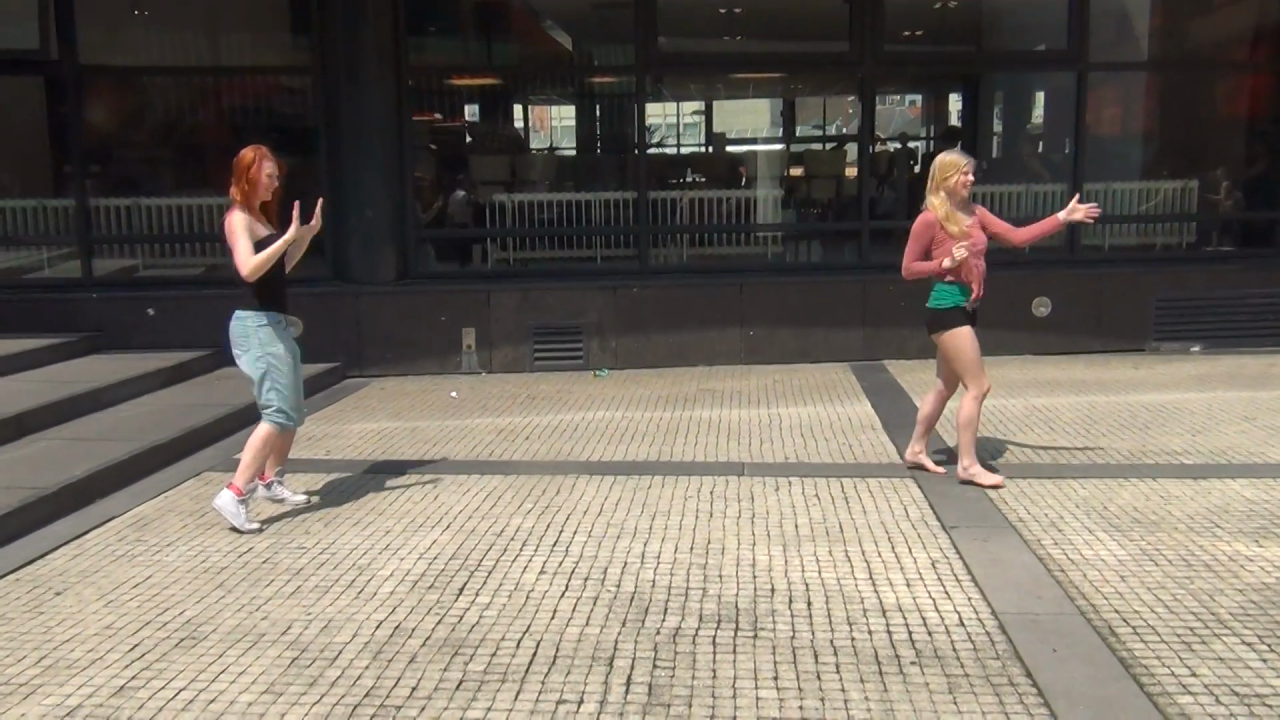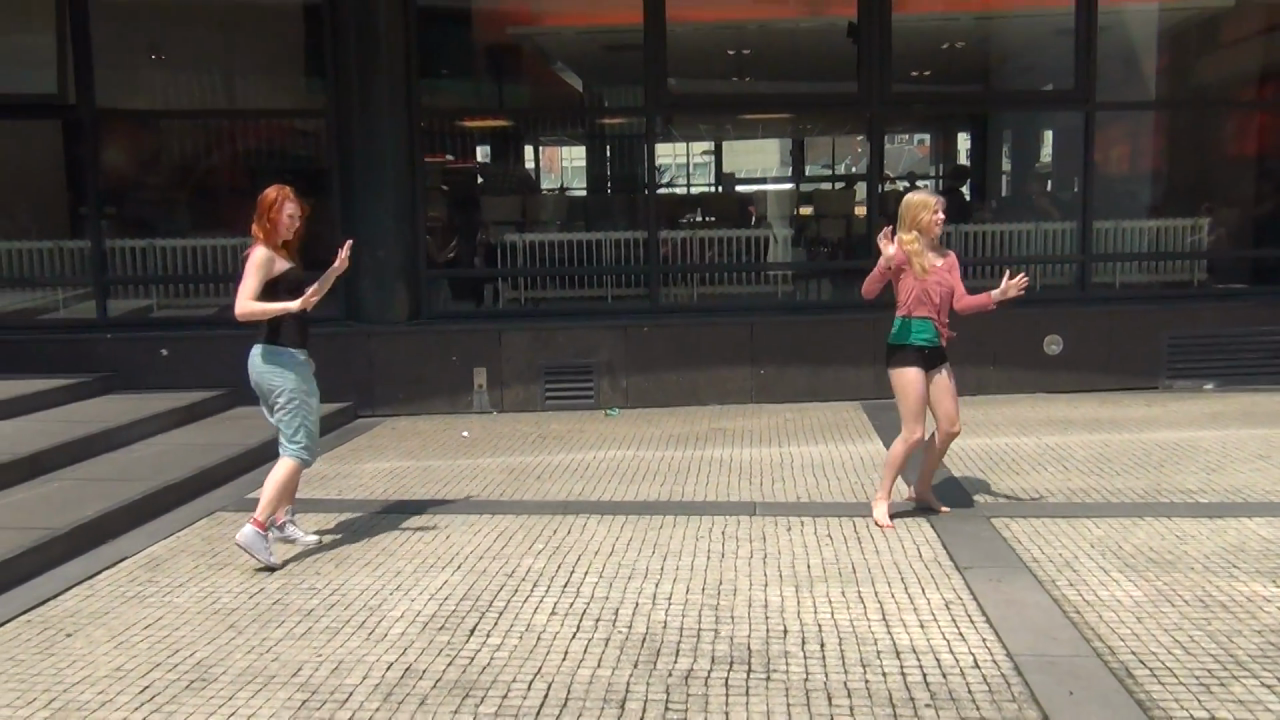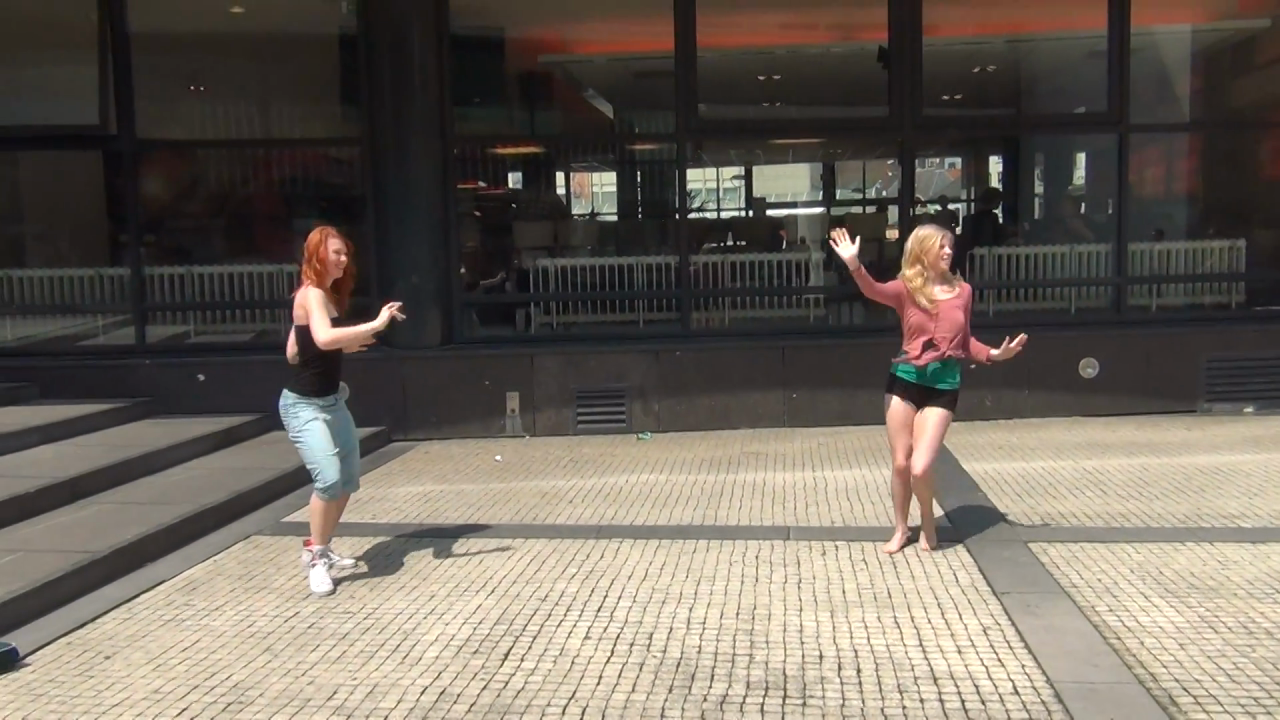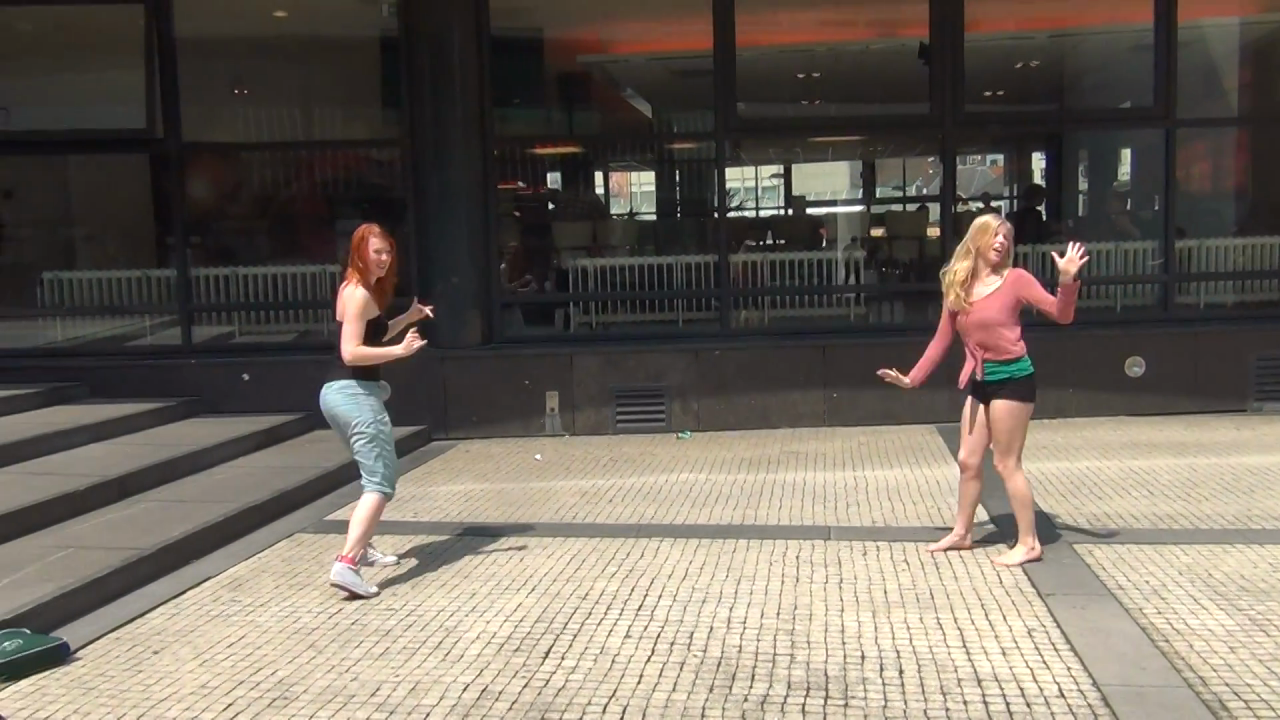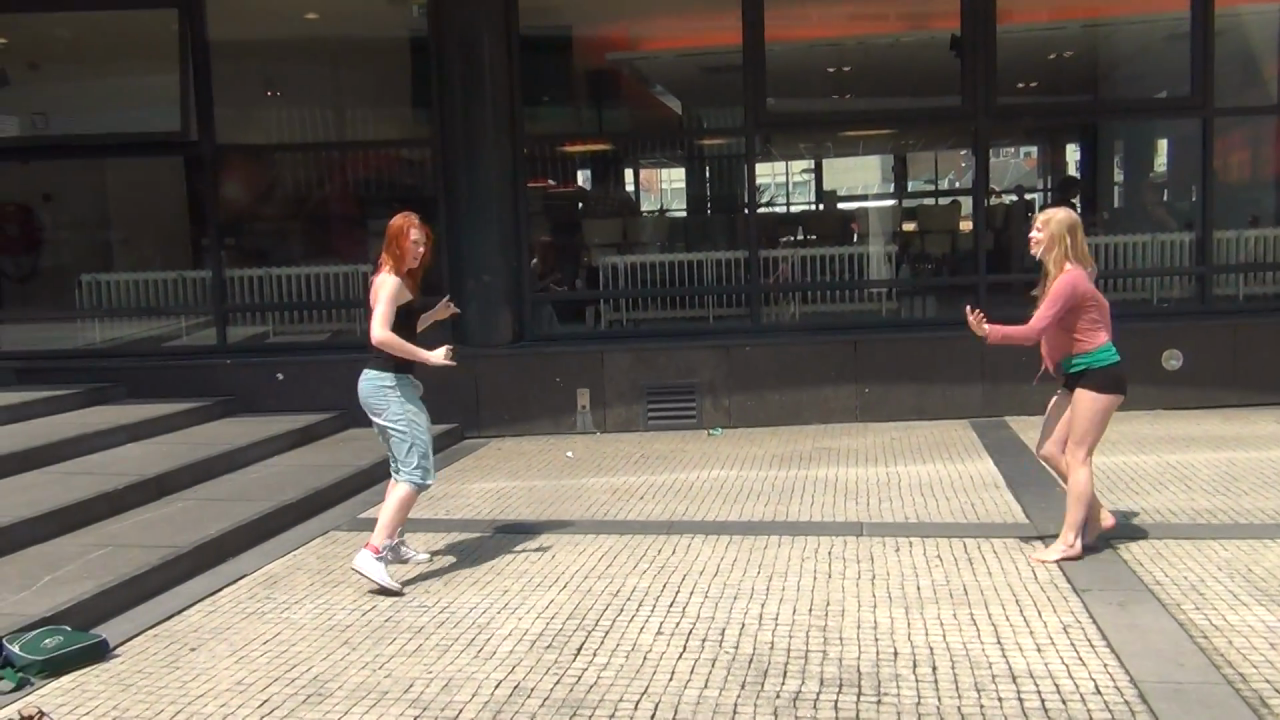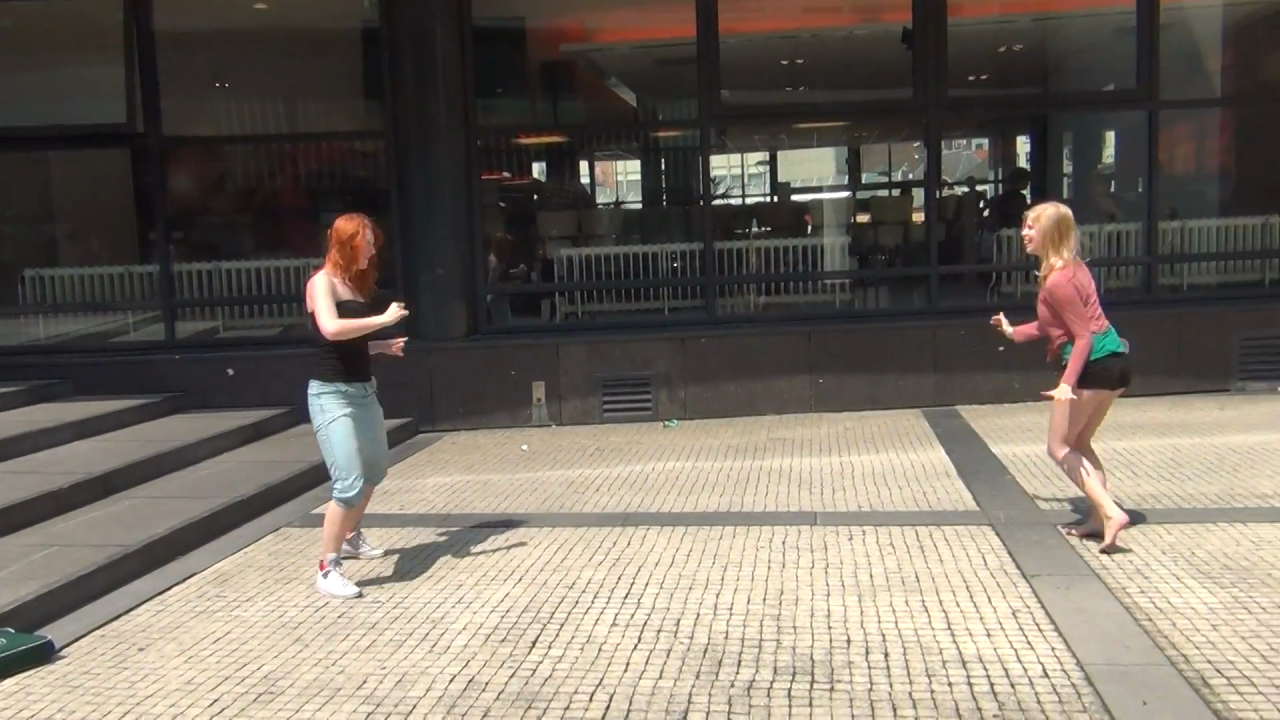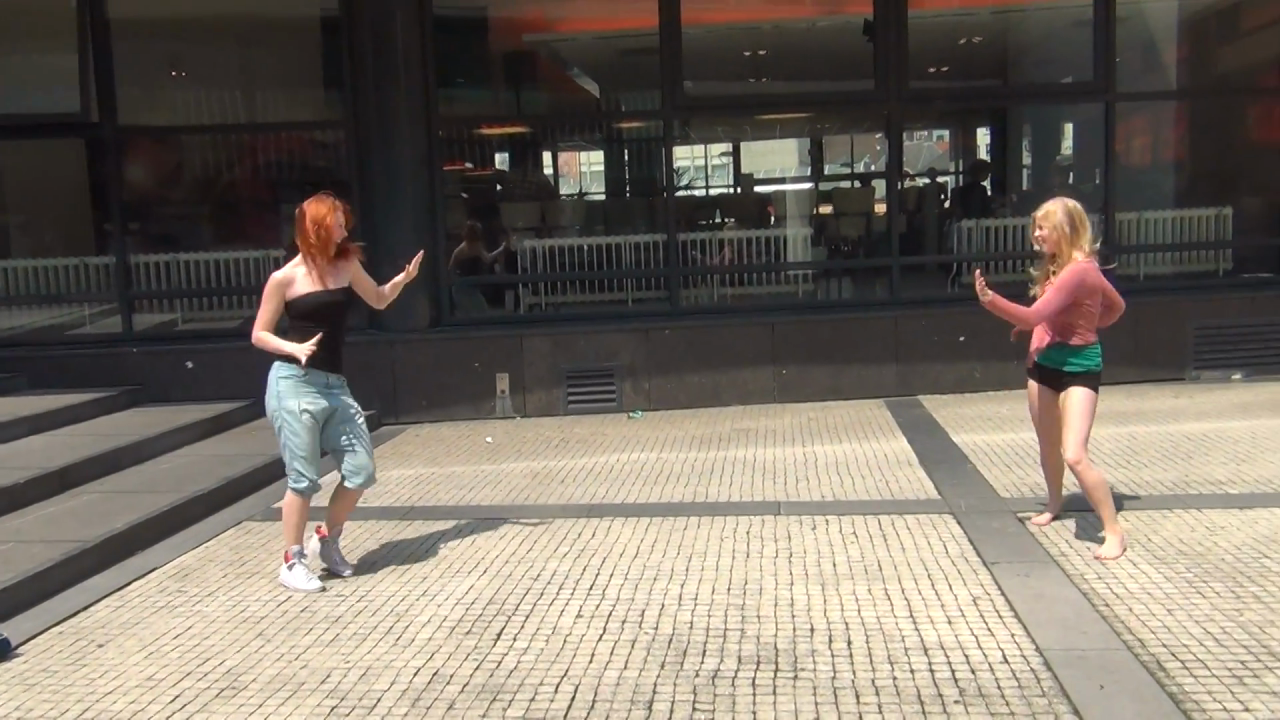
dt=0.4s
person 1, frame 1
left shoulder: (261, 215)
right shoulder: (238, 218)
left elbow: (282, 266)
right elbow: (248, 271)
left wrist: (308, 233)
right wrist: (288, 237)
left hip: (275, 323)
right hip: (257, 325)
left knee: (290, 412)
right knee: (279, 413)
left ankle: (269, 480)
right ankle: (234, 494)
person 1, frame 2
left shoulder: (283, 253)
right shoulder: (261, 254)
left elbow: (301, 303)
right elbow: (243, 309)
left wrist: (334, 272)
right wrist: (291, 305)
left hip: (289, 361)
right hip: (278, 361)
left knee: (298, 446)
right knee: (299, 448)
left ankle: (282, 521)
right ankle: (256, 527)
person 1, frame 3
left shoulder: (329, 294)
right shoulder: (311, 295)
right elbow: (324, 339)
left wrist: (351, 344)
right wrist: (376, 324)
left hip: (330, 401)
right hip: (303, 404)
left knee: (346, 478)
right knee: (329, 478)
left ankle: (318, 549)
right ankle: (316, 557)
person 1, frame 4
left shoulder: (361, 290)
right shoulder: (358, 293)
left elbow: (374, 335)
right elbow: (351, 353)
left wrist: (407, 318)
right wrist: (399, 351)
left hip: (335, 394)
right hip: (356, 395)
left knee: (373, 476)
right knee: (380, 483)
left ankle: (360, 549)
right ankle: (346, 565)
person 1, frame 5
left shoulder: (400, 281)
right shoulder: (392, 282)
right elbow: (380, 336)
left wrist: (433, 315)
right wrist: (429, 356)
left hip: (390, 384)
right hip: (388, 386)
left knee: (409, 469)
right knee: (417, 471)
left ankle: (391, 543)
right ankle: (373, 553)
person 1, frame 6
left shoulder: (355, 284)
right shoulder: (322, 282)
right elbow: (331, 330)
left wrist: (382, 346)
right wrist: (383, 319)
left hip: (363, 393)
right hip: (331, 396)
left knee: (373, 472)
right knee: (349, 484)
left ankle: (350, 538)
right ankle: (328, 569)
person 1, frame 7
left shoulder: (347, 262)
right shoulder: (284, 278)
left elbow: (379, 299)
right elbow: (259, 334)
left wrist: (404, 278)
right wrist: (294, 349)
left hip: (334, 385)
right hip: (295, 384)
left knee: (361, 471)
right knee: (303, 478)
left ankle: (328, 539)
right ankle: (292, 562)
person 2, frame 1
left shoulder: (975, 214)
right shoulder: (929, 220)
left elbow: (1019, 237)
right elbow: (908, 269)
left wrist: (1063, 217)
right wrist: (947, 263)
left hip: (963, 308)
right hip: (946, 309)
left knee: (945, 386)
right knee: (977, 387)
left ankle: (916, 450)
right ankle: (968, 464)
person 2, frame 2
left shoulder: (948, 258)
right shoulder: (902, 252)
left elbow: (961, 303)
right elbow: (868, 292)
left wrist: (997, 295)
right wrist: (886, 263)
left hip: (935, 349)
right hip: (906, 347)
left knee: (950, 428)
right knee: (913, 433)
left ankle: (923, 490)
right ankle: (881, 498)
person 2, frame 3
left shoulder: (962, 291)
right shoulder: (905, 288)
right elbow: (874, 291)
left wrist: (995, 354)
right wrist: (854, 265)
left hip: (942, 388)
right hip: (906, 382)
left knee: (920, 469)
right knee: (900, 464)
left ankle: (928, 522)
right ankle: (900, 529)
person 2, frame 4
left shoulder: (1016, 280)
right shoulder: (956, 287)
left elbow: (1062, 314)
right elbow: (941, 341)
left wrist: (1067, 280)
right wrist: (912, 379)
left hip: (1012, 379)
right hip: (979, 381)
left knee: (1006, 464)
right knee: (968, 461)
left ankle: (1028, 544)
right ankle: (961, 533)
person 2, frame 5
left shoulder: (1068, 280)
right shoulder: (1069, 276)
left elbow: (1033, 332)
right elbow: (1102, 310)
left wrist: (987, 331)
left hip: (1100, 374)
right hip: (1078, 374)
left knee: (1076, 456)
right knee: (1050, 451)
left ankle: (1069, 541)
right ankle: (1097, 516)
person 2, frame 6
left shoulder: (1057, 280)
right shoulder: (1071, 268)
left elbow: (1083, 336)
right elbow: (1050, 326)
left wrist: (1067, 384)
right wrist: (1015, 332)
left hip: (1094, 366)
right hip: (1111, 359)
left knee: (1060, 448)
right knee: (1077, 443)
left ankle: (1110, 513)
right ankle: (1100, 518)
person 2, frame 7
left shoulder: (1079, 271)
right shoulder: (1065, 267)
left elbow: (1035, 316)
right elbow: (1116, 307)
left wrist: (990, 301)
left hip: (1078, 370)
right hip: (1045, 365)
left knee: (1075, 456)
right knee: (1048, 444)
left ankle: (1113, 532)
right ankle: (1055, 503)
